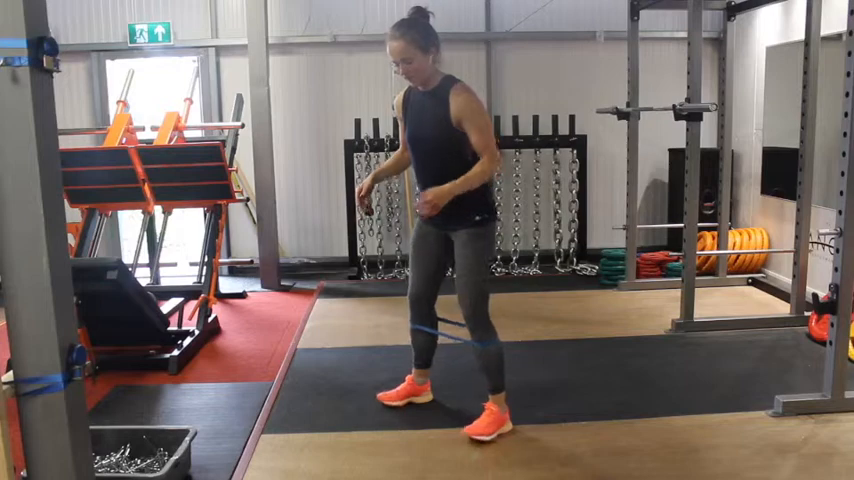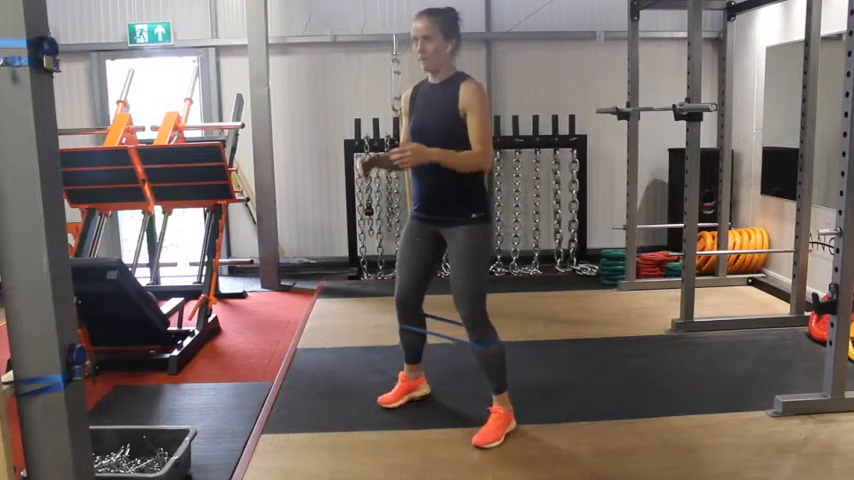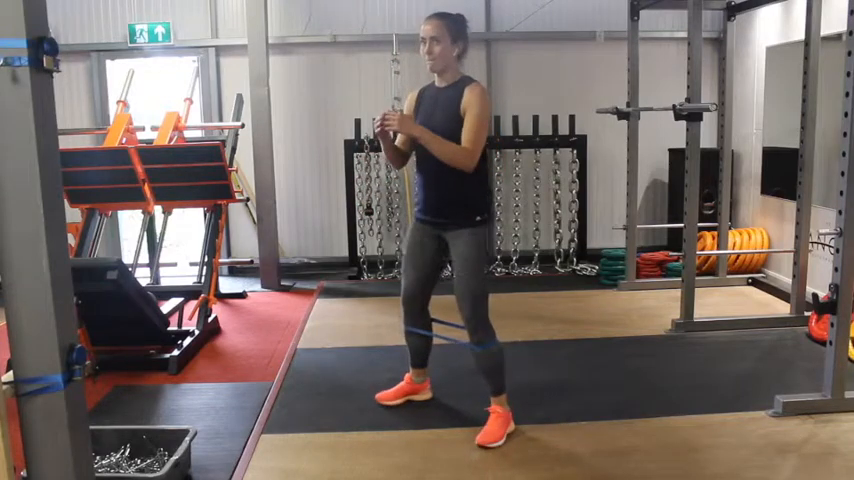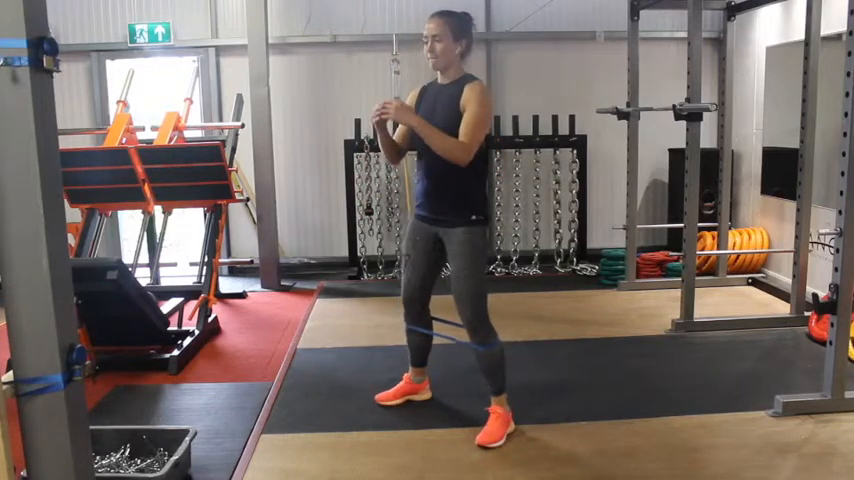
dt=0.5s
person 1, frame 1
left shoulder: (459, 97)
right shoulder: (403, 101)
left elbow: (491, 160)
left wrist: (450, 191)
right wrist: (375, 177)
left hip: (472, 220)
right hip: (432, 219)
left knee: (473, 311)
right knee: (419, 298)
left ankle: (498, 409)
right ankle: (419, 382)
person 1, frame 2
left shoulder: (469, 91)
right shoulder: (412, 95)
left elbow: (483, 158)
left wrist: (431, 154)
right wrist: (380, 160)
left hip: (466, 218)
right hip: (423, 216)
left knee: (471, 311)
right knee: (405, 297)
left ankle: (502, 407)
right ankle: (413, 378)
person 1, frame 3
left shoulder: (473, 94)
right shoulder: (417, 97)
left elbow: (467, 159)
right elbow: (400, 161)
left wrist: (416, 130)
right wrist: (385, 137)
left hip: (468, 222)
right hip: (426, 219)
left knee: (473, 314)
right knee: (412, 299)
left ankle: (501, 409)
right ankle: (418, 381)
person 1, frame 4
left shoulder: (474, 91)
right shoulder: (420, 94)
left elbow: (463, 153)
right elbow: (395, 155)
left wrist: (413, 120)
right wrist: (383, 128)
left hip: (465, 221)
right hip: (425, 217)
left knee: (472, 314)
right knee: (412, 299)
left ankle: (501, 409)
right ankle: (417, 380)
